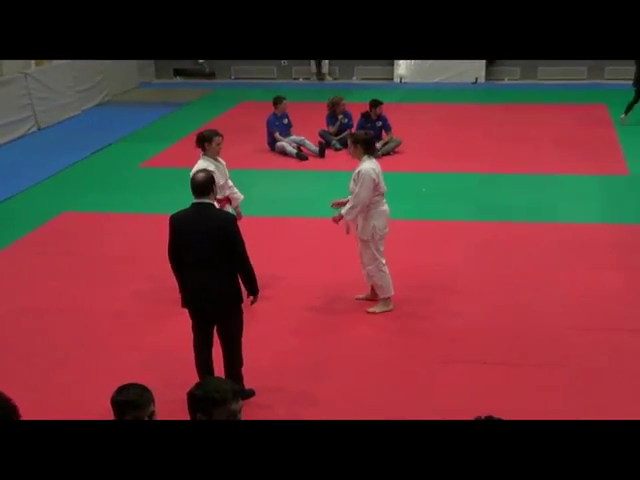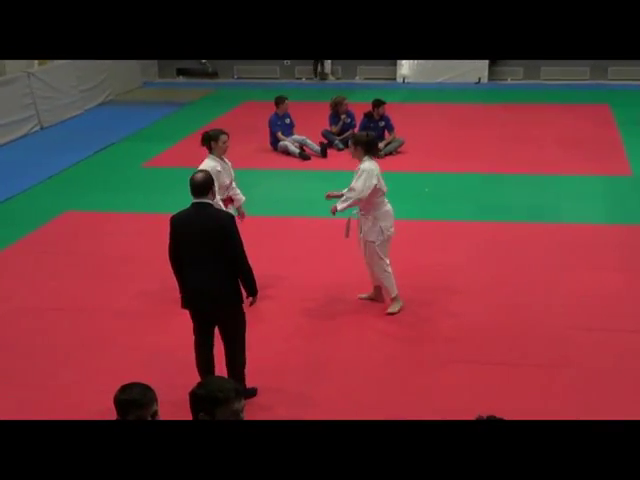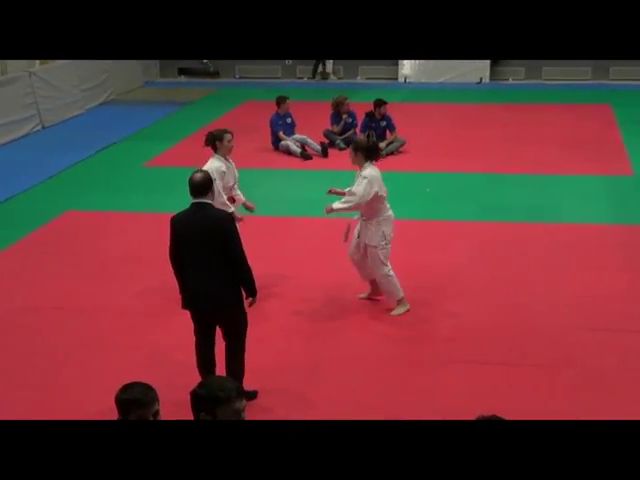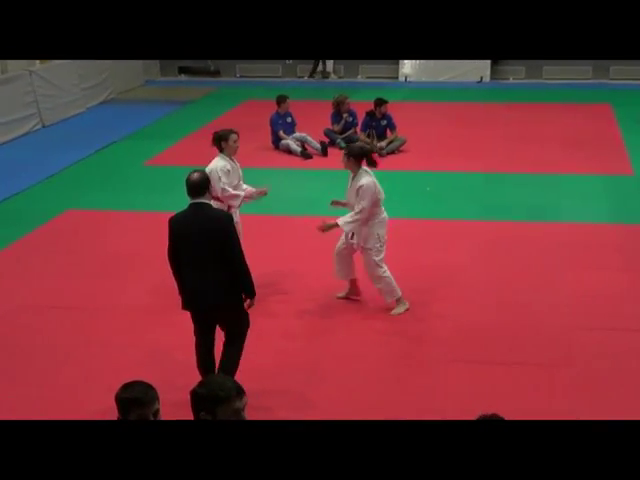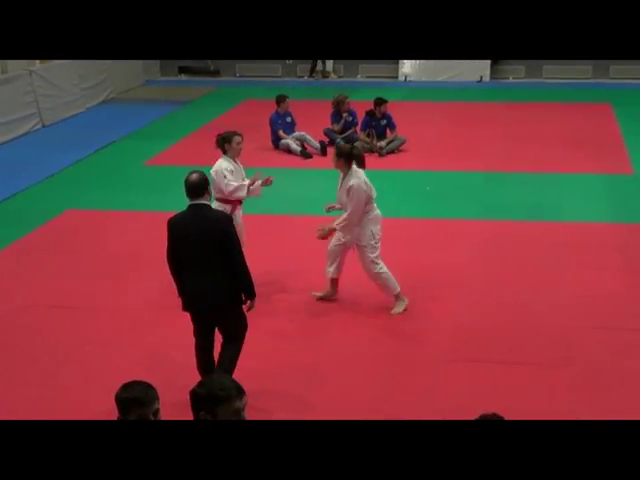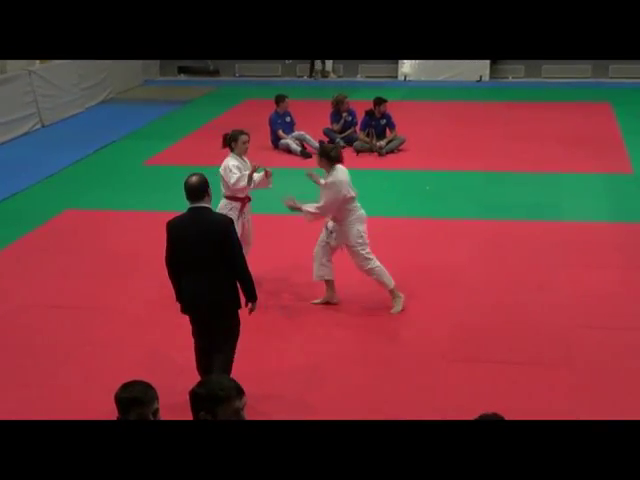
dt=0.1s
person 1, frame 1
left shoulder: (177, 220)
right shoulder: (225, 219)
left elbow: (174, 258)
right elbow: (240, 258)
left wrist: (185, 286)
right wrist: (252, 288)
left hip: (194, 292)
right hip: (224, 292)
left knee: (202, 341)
right knee: (231, 341)
person 1, frame 2
left shoulder: (177, 221)
right shoulder: (224, 219)
left elbow: (175, 259)
right elbow: (238, 258)
left wrist: (186, 286)
right wrist: (251, 289)
left hip: (194, 293)
right hip: (224, 292)
left knee: (203, 341)
right knee: (234, 340)
person 1, frame 3
left shoulder: (177, 222)
right shoulder: (224, 219)
left elbow: (176, 261)
right elbow: (238, 260)
left wrist: (186, 288)
right wrist: (250, 290)
left hip: (194, 293)
right hip: (224, 292)
left knee: (203, 341)
right knee: (235, 337)
person 1, frame 4
left shoulder: (176, 222)
right shoulder: (222, 219)
left elbow: (174, 259)
right elbow: (236, 258)
left wrist: (184, 289)
right wrist: (249, 290)
left hip: (194, 293)
right hip: (224, 291)
left knee: (204, 340)
right knee: (237, 334)
person 1, frame 5
left shoulder: (175, 223)
right shoulder: (222, 219)
left elbow: (173, 261)
right elbow: (237, 259)
left wrist: (184, 289)
right wrist: (249, 292)
left hip: (194, 293)
right hip: (223, 293)
left knee: (203, 341)
right knee: (234, 335)
person 1, frame 6
left shoulder: (174, 226)
right shoulder: (223, 223)
left elbow: (171, 264)
right elbow: (238, 263)
left wrist: (181, 293)
right wrist: (251, 295)
left hip: (192, 297)
right hip: (221, 296)
left knee: (203, 342)
right knee: (226, 342)
person 2, frame 1
left shoulder: (366, 170)
right shoulder: (368, 163)
left elbow: (359, 199)
left wrist: (341, 214)
right wrist: (345, 202)
left hip: (373, 218)
right hip: (369, 215)
left knee: (374, 260)
right knee: (367, 258)
left ankle: (386, 300)
right ankle: (375, 293)
person 2, frame 2
left shoulder: (366, 169)
right shoulder: (367, 165)
left elbow: (357, 194)
left wrist: (339, 206)
right wrist: (340, 194)
left hip: (378, 219)
right hip: (371, 216)
left knee: (379, 260)
right knee: (370, 258)
left ankle: (395, 299)
right ankle: (377, 292)
person 2, frame 3
left shoulder: (369, 176)
right shoulder: (366, 170)
left elbow: (356, 198)
left wrist: (334, 206)
right wrist: (342, 191)
left hip: (379, 223)
right hip: (368, 221)
left knee: (380, 265)
right knee: (357, 256)
left ankle: (401, 302)
right ankle: (375, 288)
person 2, frame 4
left shoulder: (366, 183)
right shoulder: (357, 174)
left elbow: (359, 213)
left wrist: (334, 224)
right wrist: (346, 203)
left hip: (373, 225)
right hip: (360, 223)
left knee: (375, 267)
right knee: (342, 252)
left ankle: (400, 301)
right ankle: (353, 289)
person 2, frame 5
left shoulder: (356, 183)
right shoulder: (348, 173)
left elbow: (352, 215)
left wrist: (331, 229)
right wrist: (337, 205)
left hip: (366, 223)
right hip: (353, 221)
left knee: (373, 265)
right knee: (334, 251)
left ankle: (400, 299)
right ankle: (332, 291)
person 2, frame 6
left shoulder: (336, 180)
right shoulder: (336, 170)
left elbow: (323, 209)
left wrist: (299, 208)
right wrist: (318, 181)
left hip: (351, 222)
right hip: (338, 220)
left knee: (365, 260)
right knee: (321, 253)
left ankle: (396, 295)
right ankle: (330, 294)
